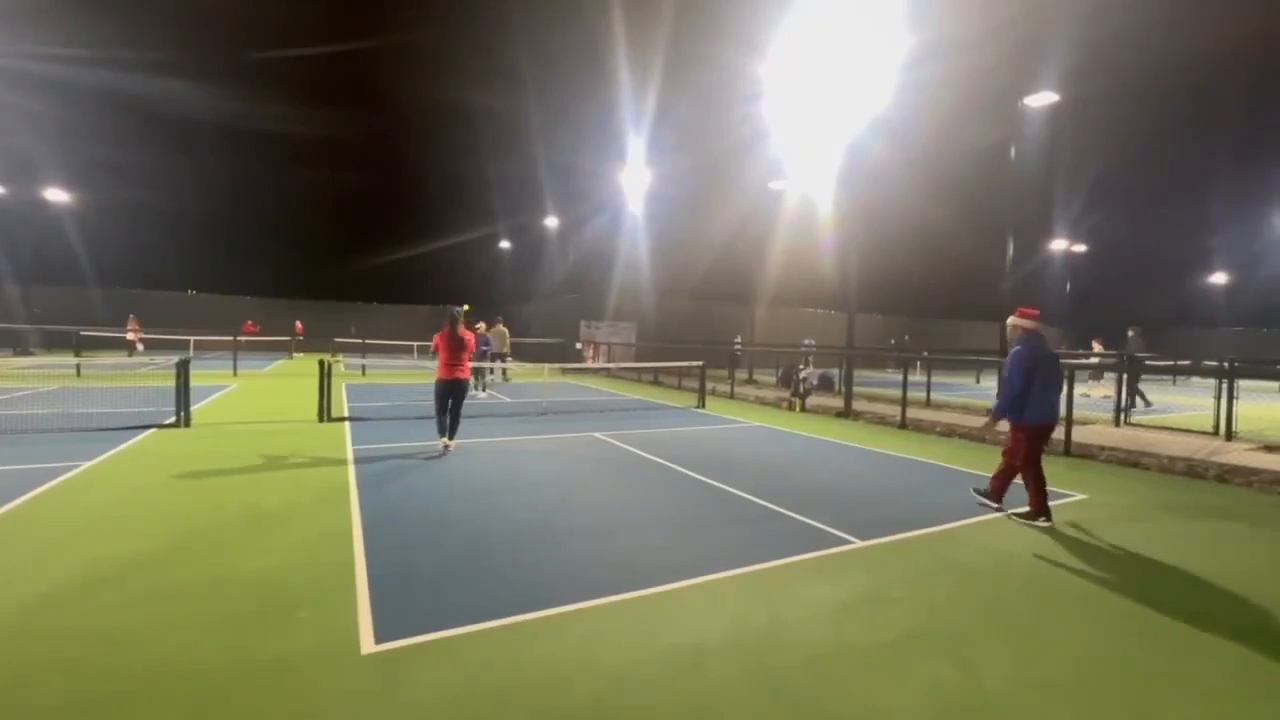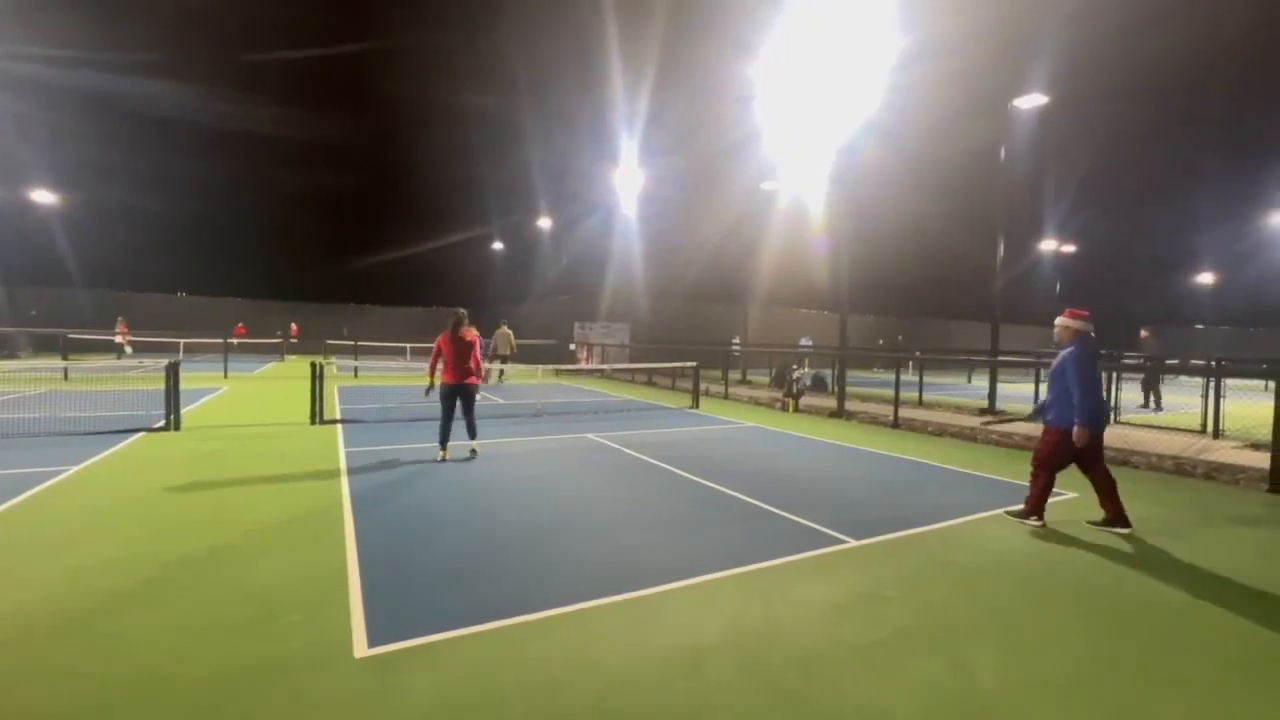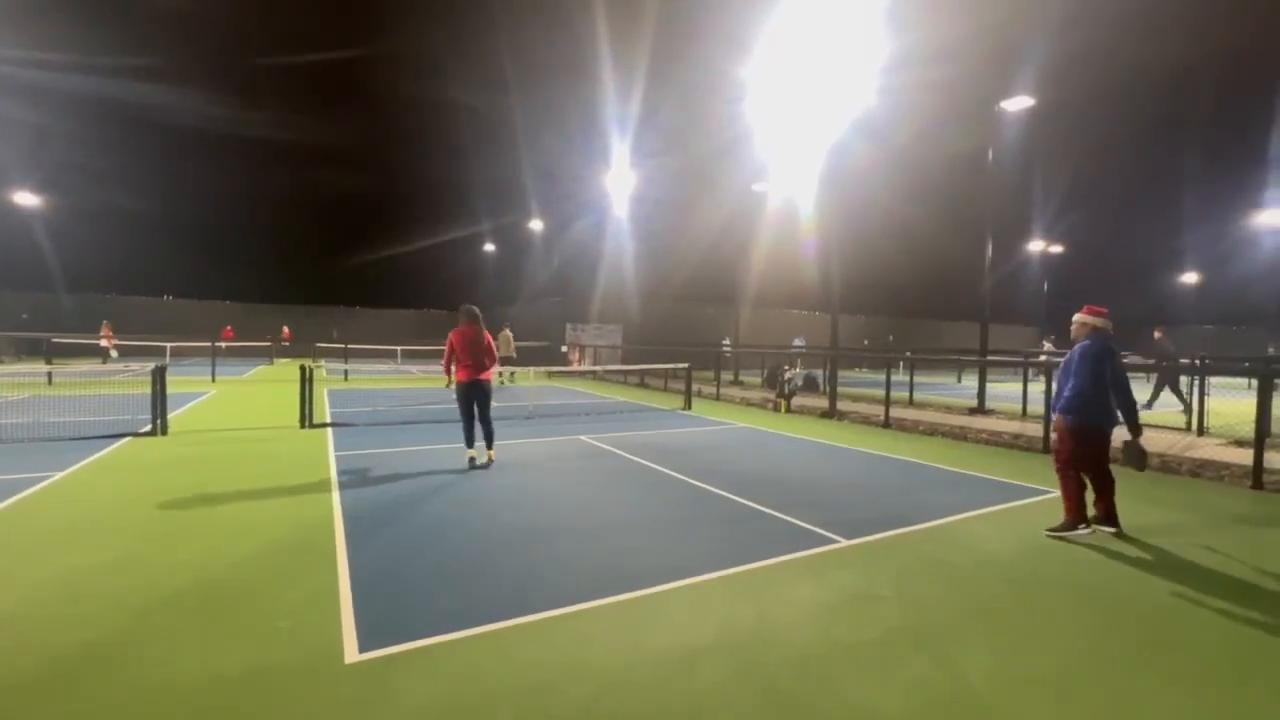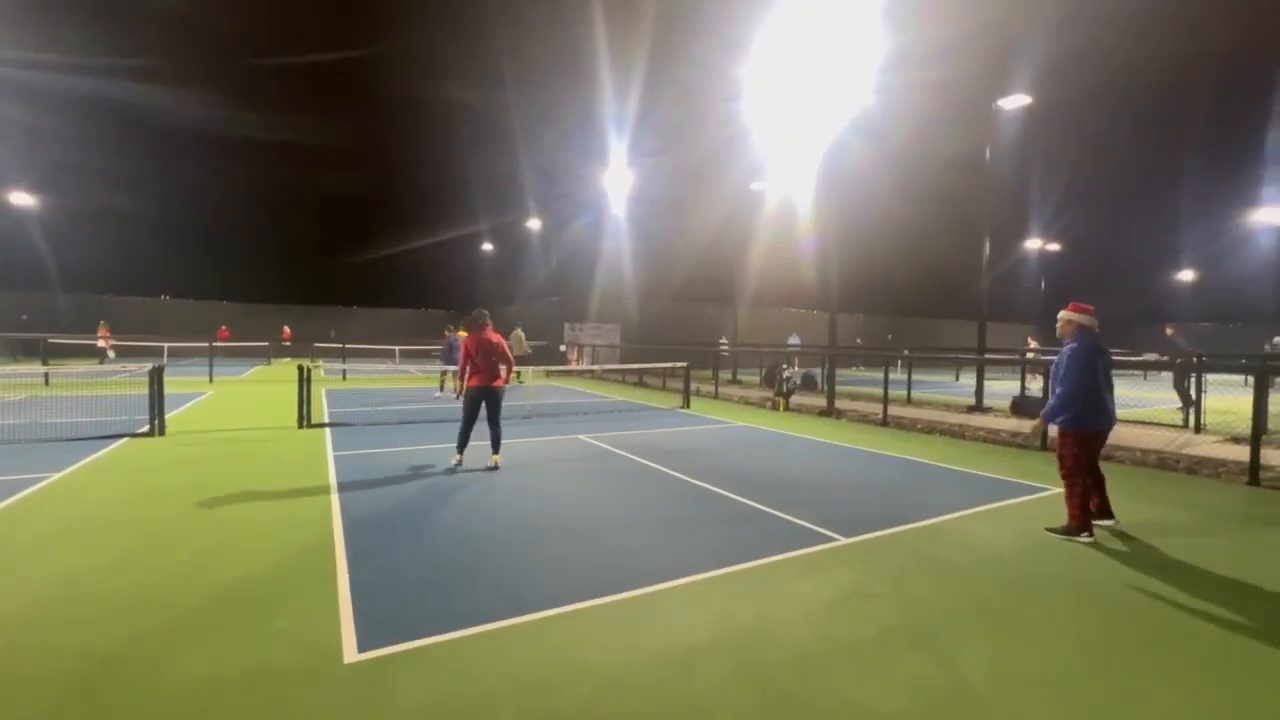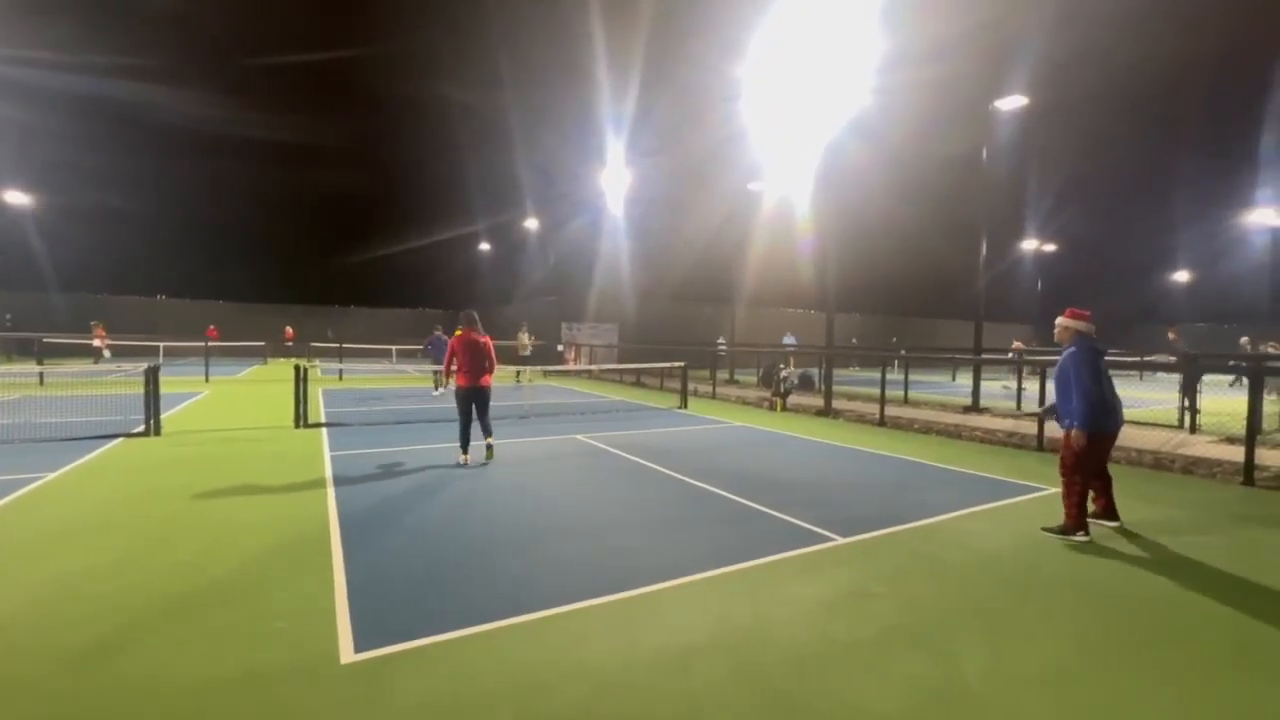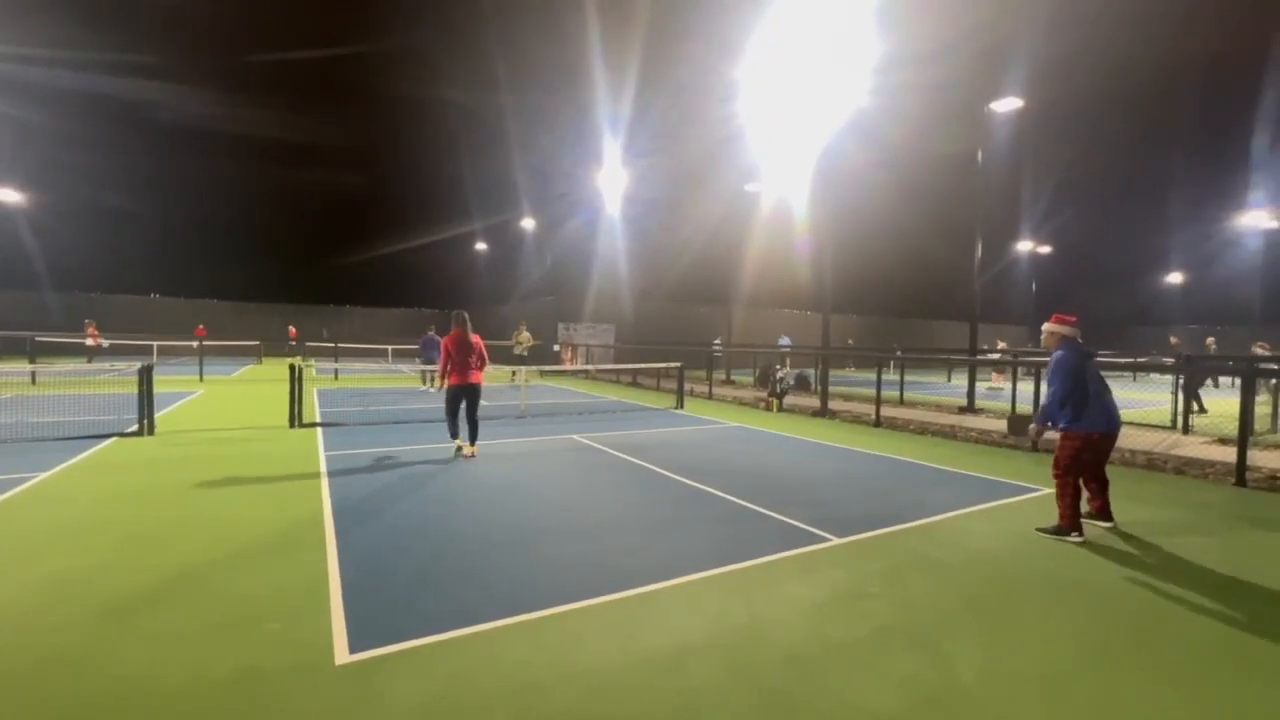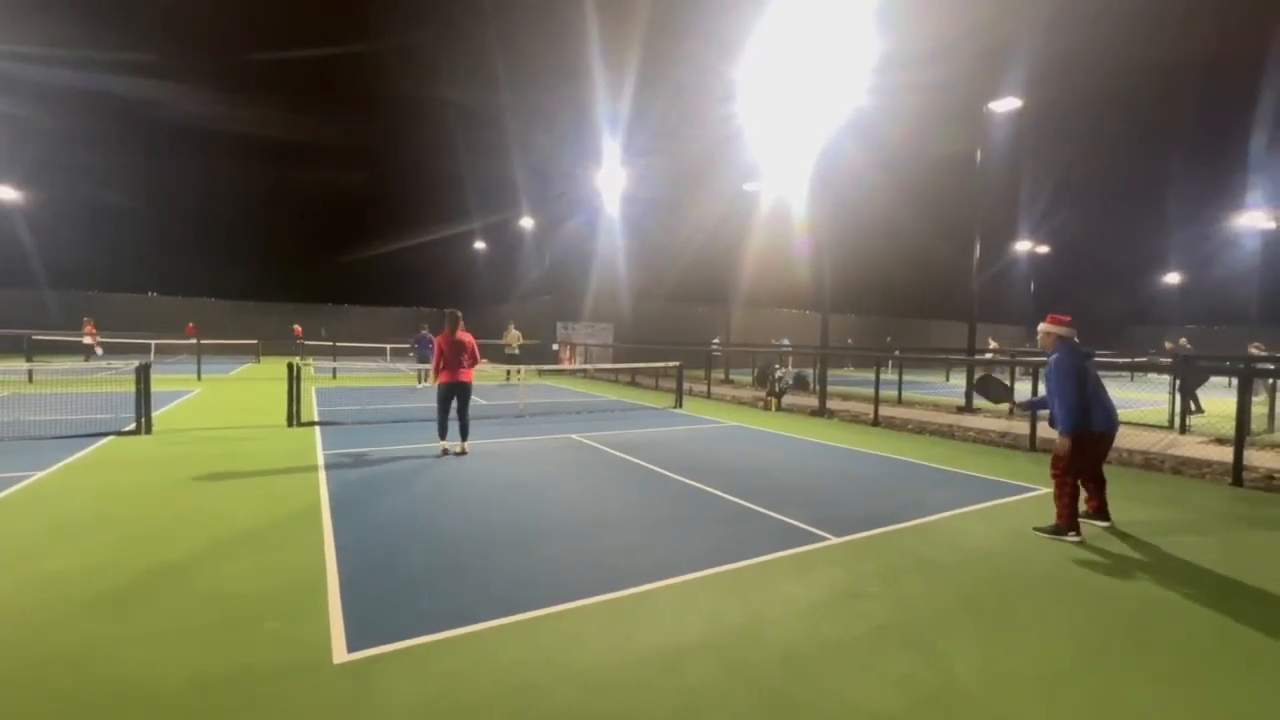
dt=0.5s
person 1, frame 1
left shoulder: (1021, 353)
right shoulder: (1047, 353)
left elbow: (1011, 389)
right elbow: (1054, 387)
left wrist: (994, 414)
left hip: (1028, 419)
right hip: (1044, 417)
left knee: (1027, 464)
right knee: (1012, 456)
left ankle: (1040, 513)
right ankle: (994, 493)
person 1, frame 2
left shoulder: (1074, 354)
right shoulder: (1081, 352)
left elbow: (1083, 392)
left wrist: (1082, 422)
right wrist: (1042, 408)
left hip: (1067, 424)
right hip: (1091, 424)
left knee: (1042, 465)
right knee: (1096, 470)
left ankle: (1033, 512)
right ankle: (1117, 518)
person 1, frame 3
left shoulder: (1084, 350)
right shoulder: (1109, 353)
left elbow: (1077, 385)
right elbow: (1123, 391)
left wrist: (1060, 412)
right wrist: (1133, 423)
left hip: (1078, 422)
right hip: (1101, 421)
left knee: (1068, 469)
right knee: (1098, 470)
left ankle: (1076, 520)
right ankle: (1107, 517)
person 1, frame 4
left shoulder: (1075, 351)
right shoulder: (1095, 350)
left elbow: (1067, 392)
left wrist: (1045, 417)
left hip: (1078, 424)
right hip: (1098, 420)
left knee: (1073, 473)
right knee: (1088, 468)
left ankle: (1080, 527)
right ankle: (1102, 512)
person 1, frame 5
left shoulder: (1075, 354)
right shoulder: (1087, 353)
left elbow: (1085, 393)
left wrist: (1079, 426)
right wrist: (1053, 408)
left hip: (1089, 426)
right hip: (1106, 422)
left knee: (1073, 472)
right knee: (1095, 469)
left ankle: (1075, 526)
right ankle: (1107, 512)
person 1, frame 6
left shoulder: (1062, 358)
right shoulder: (1079, 357)
left elbow: (1057, 396)
left wrist: (1040, 422)
right wrist: (1053, 420)
left hip: (1084, 427)
right hip: (1105, 423)
left knee: (1065, 473)
right knee: (1092, 470)
left ankle: (1069, 527)
right ankle: (1101, 513)
person 1, frame 7
left shoulder: (1060, 360)
right shoulder: (1073, 357)
left elbow: (1067, 399)
right elbow: (1059, 396)
left wrist: (1064, 432)
right wrist: (1031, 404)
left hip: (1086, 427)
right hip: (1103, 423)
left knee: (1063, 472)
right knee: (1089, 469)
left ankle: (1067, 526)
right ankle: (1098, 512)
